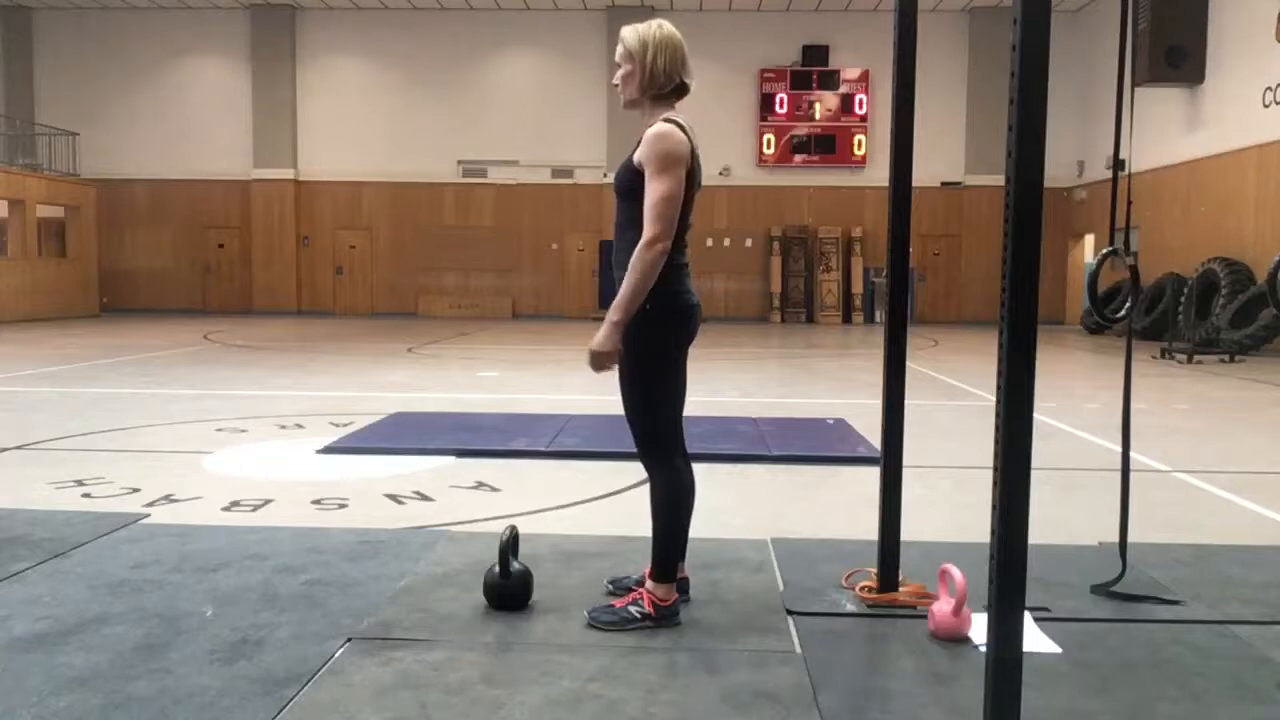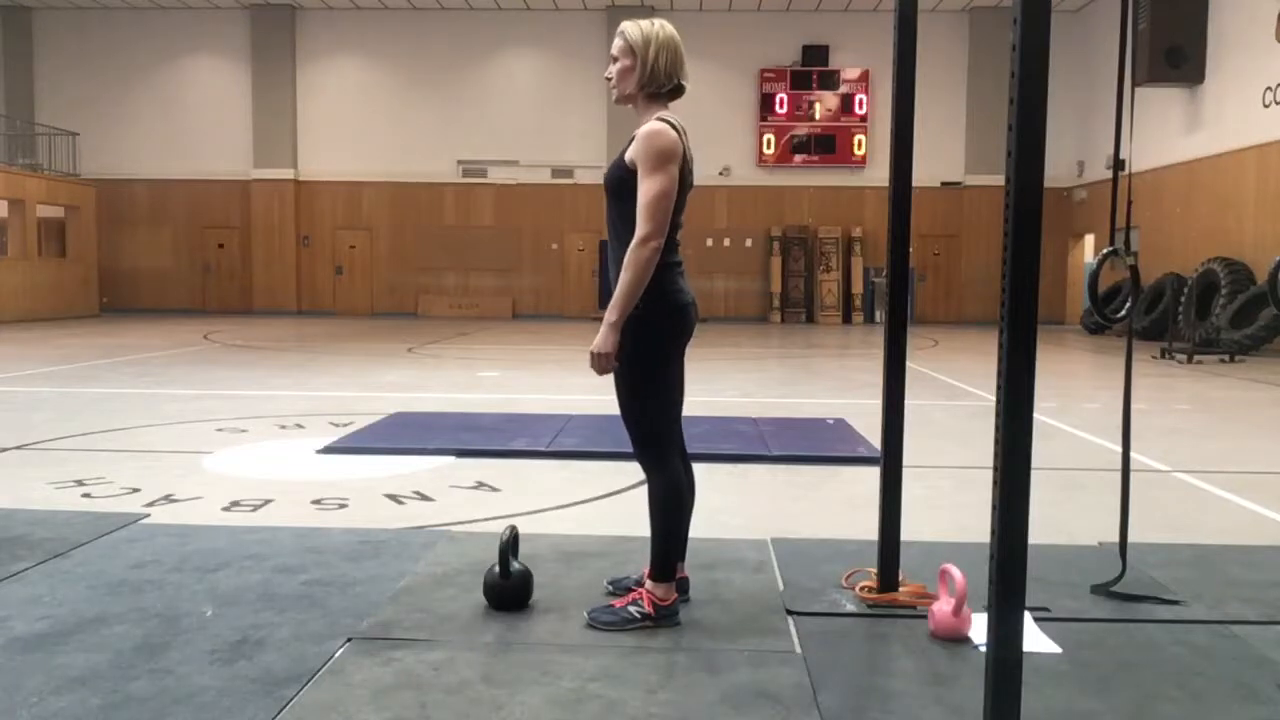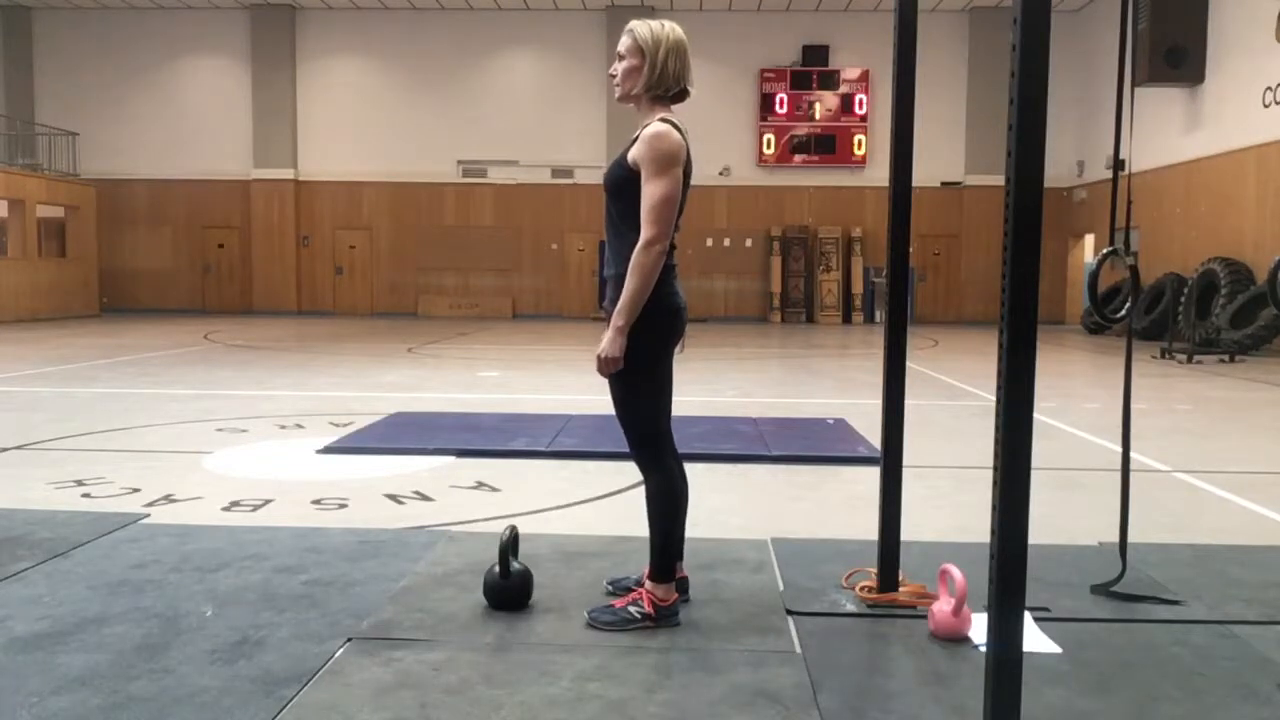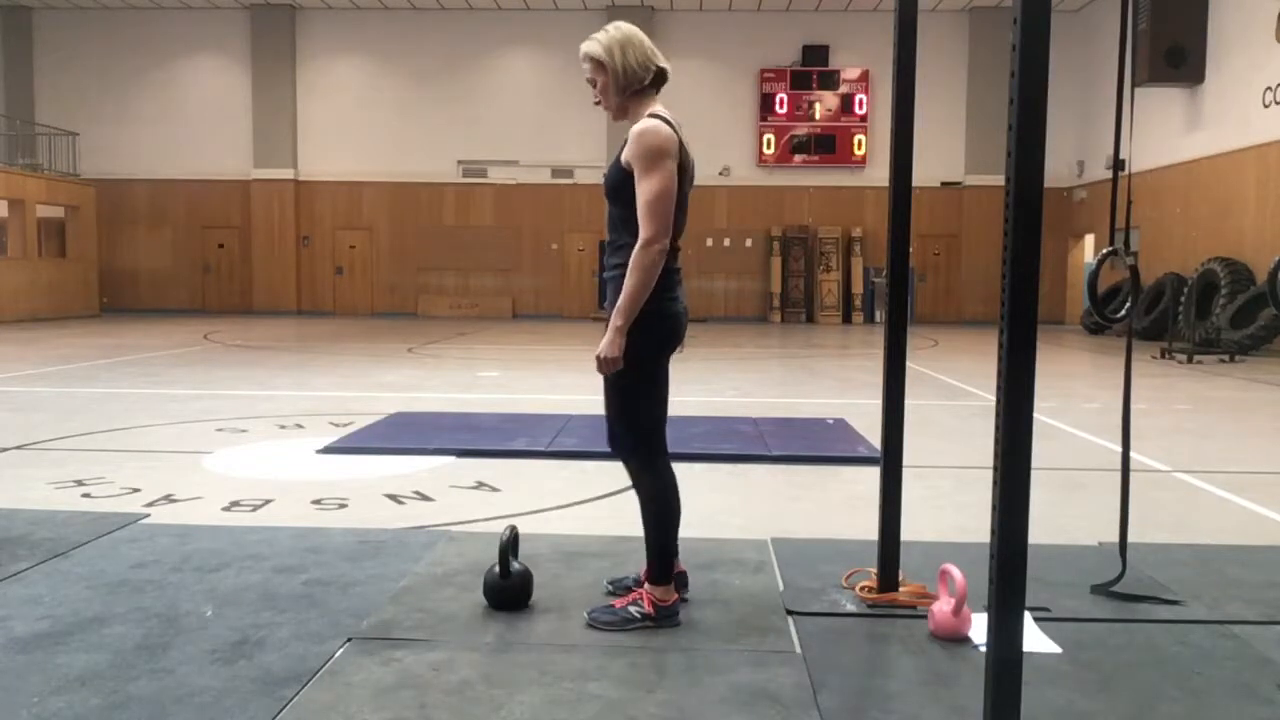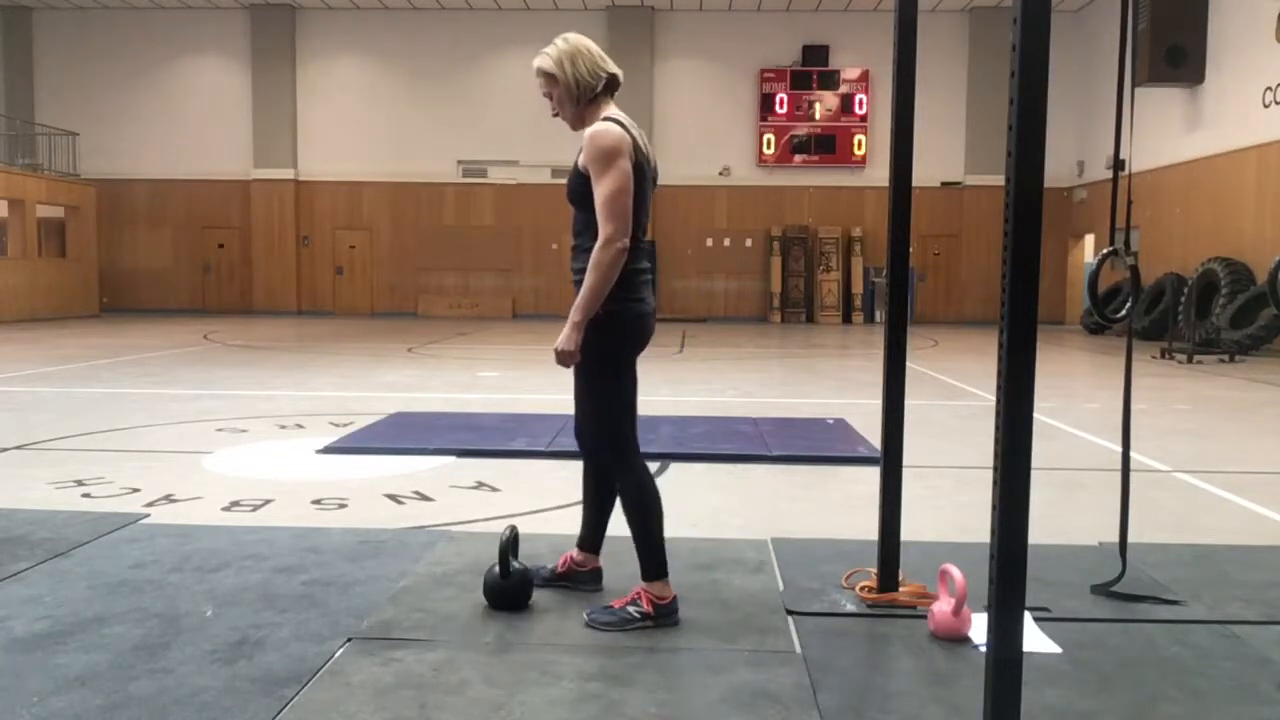
dt=0.7s
person 1, frame 1
left shoulder: (663, 136)
right shoulder: (664, 133)
left elbow: (655, 241)
left wrist: (612, 324)
left hip: (655, 312)
right hip: (661, 308)
left knee: (660, 451)
right knee: (665, 448)
left ankle: (661, 594)
right ankle: (668, 572)
person 1, frame 2
left shoulder: (655, 134)
right shoulder: (659, 132)
left elbow: (649, 238)
left wrist: (611, 324)
left hip: (651, 312)
right hip: (662, 307)
left knee: (656, 452)
right knee: (666, 448)
left ankle: (661, 596)
right ankle: (669, 572)
person 1, frame 3
left shoulder: (660, 136)
right shoulder: (653, 133)
left elbow: (653, 242)
left wrist: (618, 327)
left hip: (644, 314)
right hip: (645, 310)
left knee: (652, 452)
right knee: (656, 449)
left ankle: (660, 596)
right ankle: (667, 572)
person 1, frame 4
left shoulder: (649, 132)
right shoulder: (658, 131)
left elbow: (653, 242)
left wrist: (617, 328)
left hip: (644, 314)
right hip: (651, 309)
left knee: (642, 451)
right knee: (634, 444)
left ankle: (660, 594)
right ankle: (668, 566)
person 1, frame 5
left shoulder: (603, 135)
right shoulder: (620, 133)
left elbow: (612, 240)
left wrist: (575, 323)
left hip: (610, 312)
right hip: (621, 306)
left knee: (617, 449)
right knee: (595, 441)
left ankle: (657, 593)
right ankle: (584, 559)
